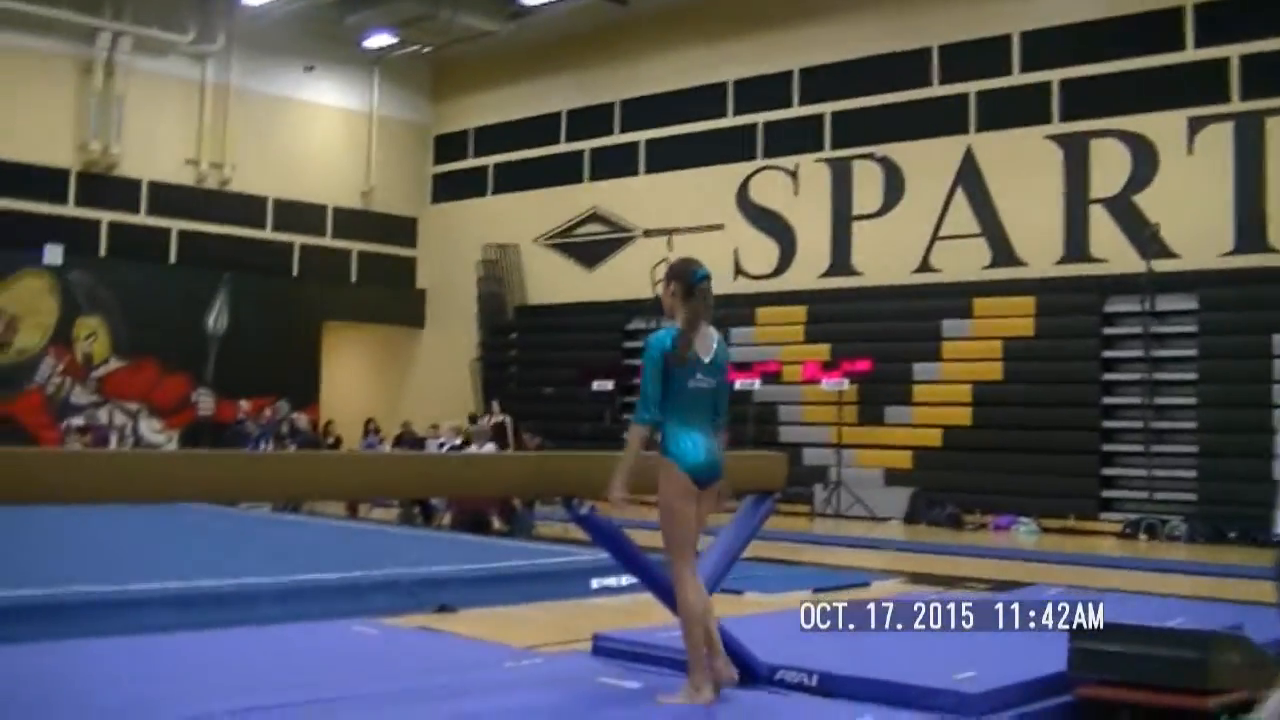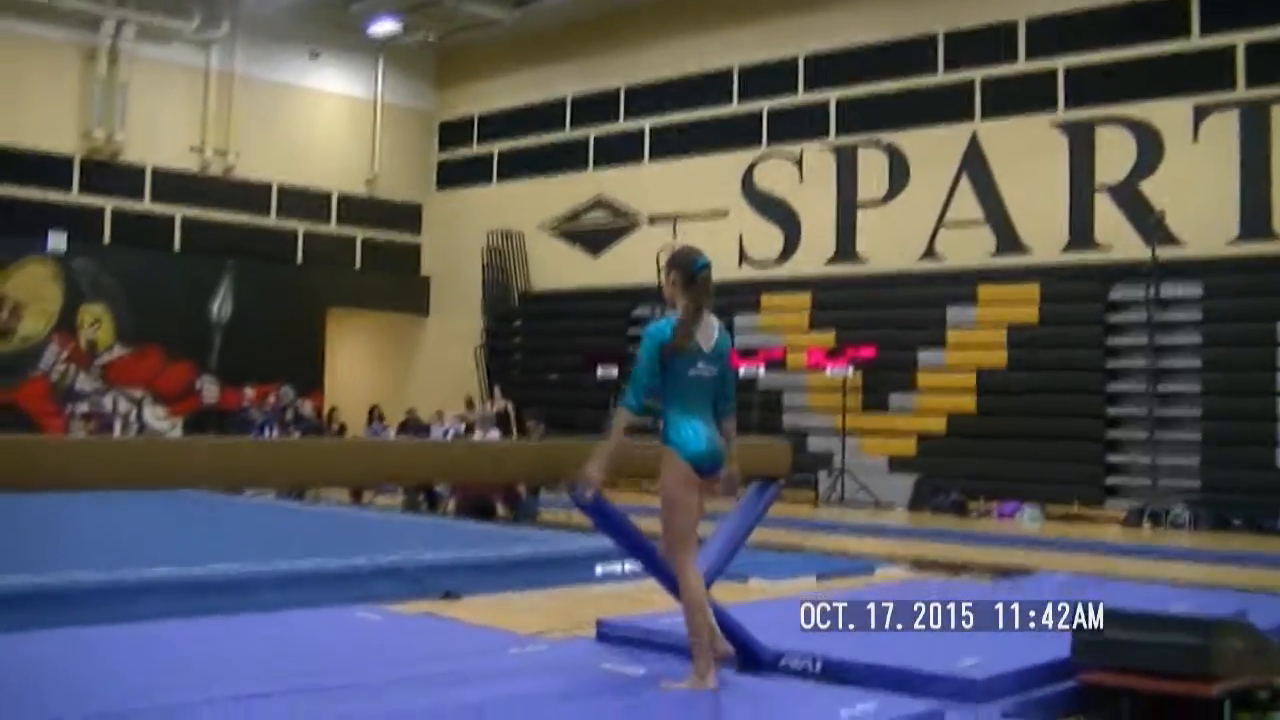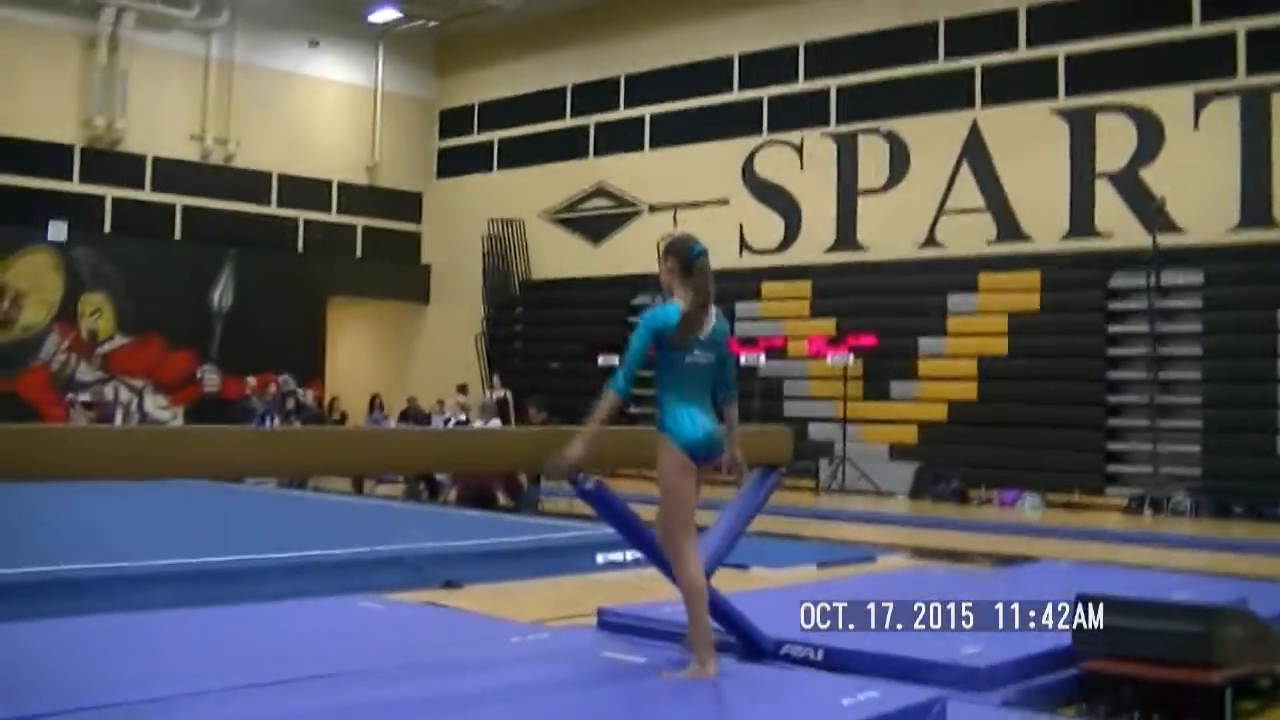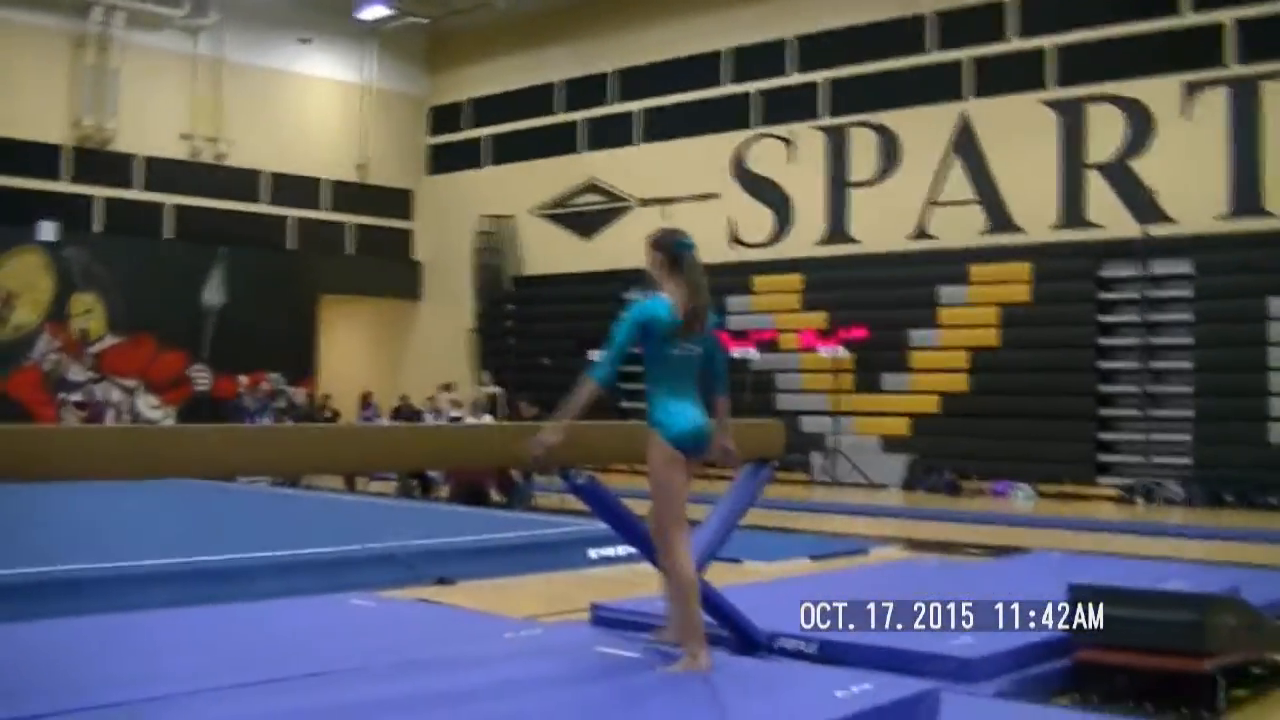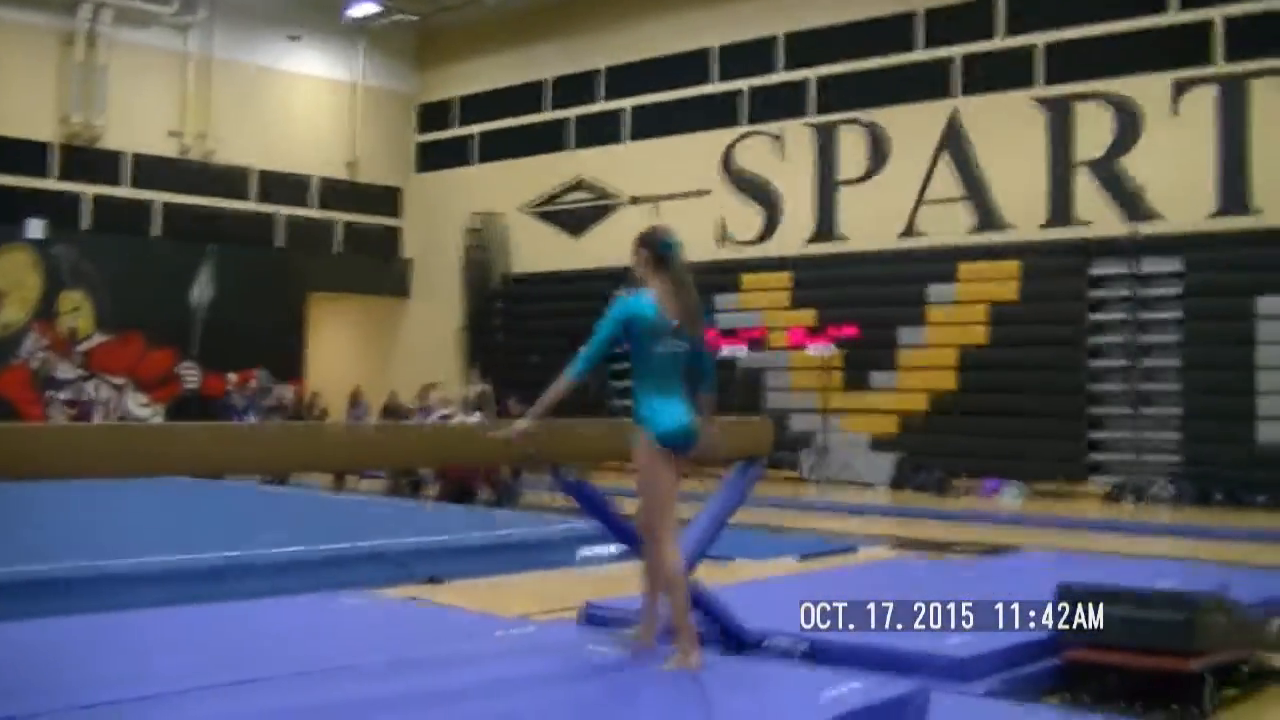
dt=0.1s
person 1, frame 1
left shoulder: (661, 342)
right shoulder: (719, 343)
left elbow: (646, 414)
left wrist: (621, 478)
left hip: (679, 459)
right hip: (709, 458)
left knee: (681, 570)
right knee: (686, 566)
left ankle: (699, 683)
right ankle: (719, 662)
person 1, frame 2
left shoulder: (661, 331)
right shoulder: (720, 333)
left elbow: (635, 399)
right elbow: (726, 403)
left wrist: (600, 459)
right wrist: (730, 459)
left hip: (681, 448)
right hip: (711, 446)
left knee: (683, 557)
right knee: (680, 550)
left ankle: (704, 670)
right ankle: (713, 640)
person 1, frame 3
left shoulder: (657, 318)
right shoulder: (718, 321)
left elbow: (622, 381)
right elbow: (727, 389)
left wrist: (583, 439)
right wrist: (733, 444)
left hip: (677, 435)
right hip: (709, 433)
left knee: (682, 545)
right knee: (675, 536)
left ankle: (704, 658)
right ankle: (700, 625)
person 1, frame 4
left shoulder: (645, 309)
right shoulder: (704, 313)
left elbow: (603, 370)
right elbow: (719, 380)
left wrist: (558, 424)
right wrist: (723, 433)
left hip: (668, 429)
right hip: (697, 425)
left knee: (676, 538)
right knee: (664, 529)
left ankle: (698, 650)
right ankle: (679, 625)
person 1, frame 5
left shoulder: (629, 306)
right shoulder: (689, 310)
left elbow: (583, 364)
right elbow: (704, 374)
left wrist: (531, 415)
right wrist: (704, 425)
left hip: (654, 425)
right hip: (683, 423)
left knee: (662, 535)
right knee: (652, 527)
left ankle: (688, 647)
right ankle: (648, 625)
